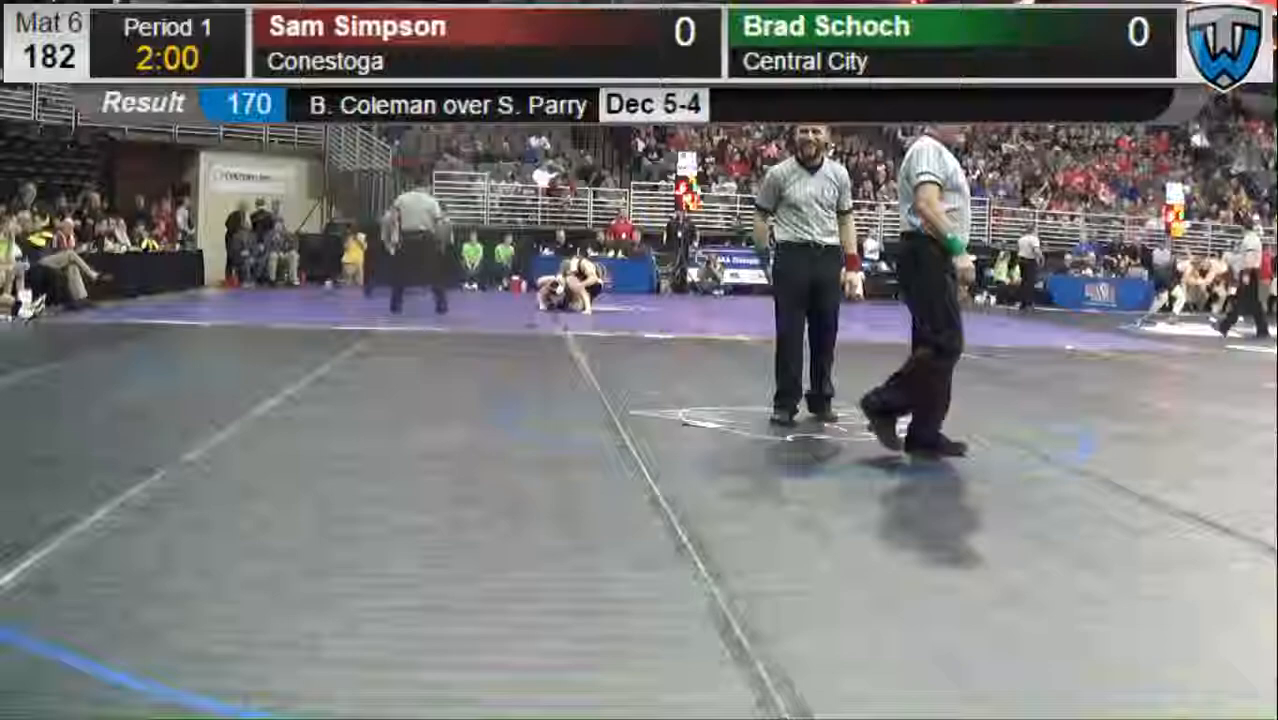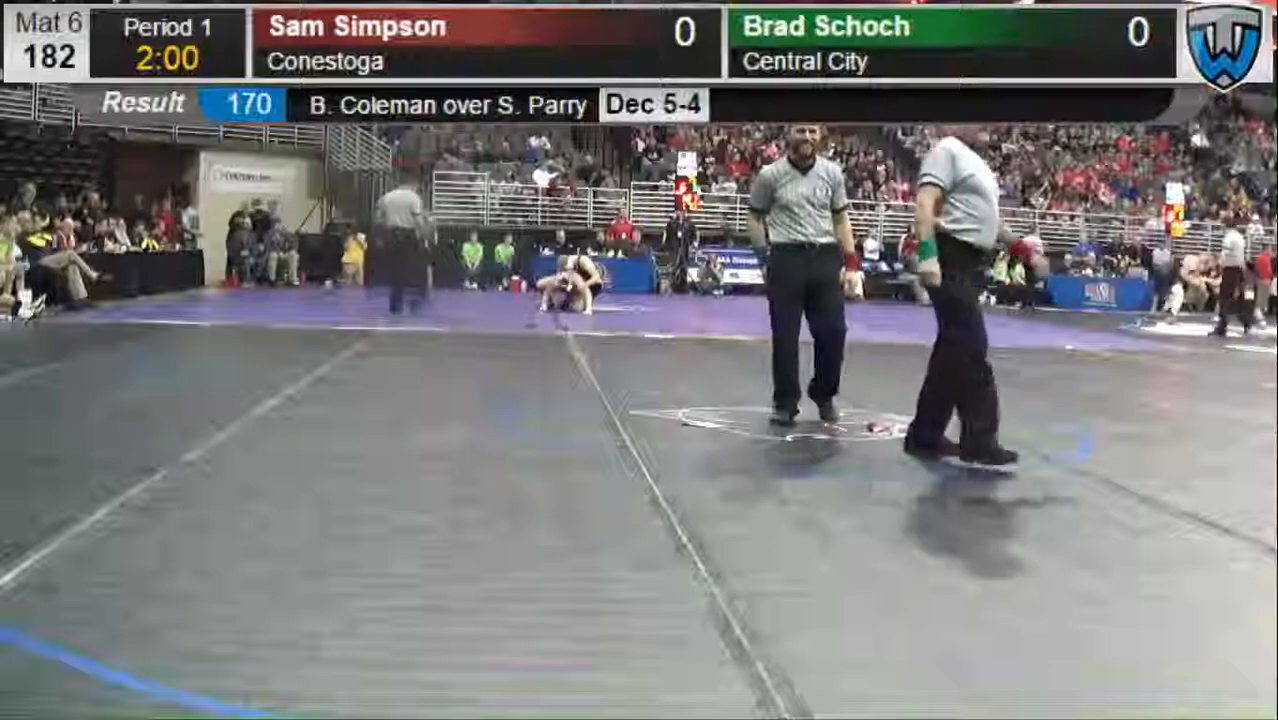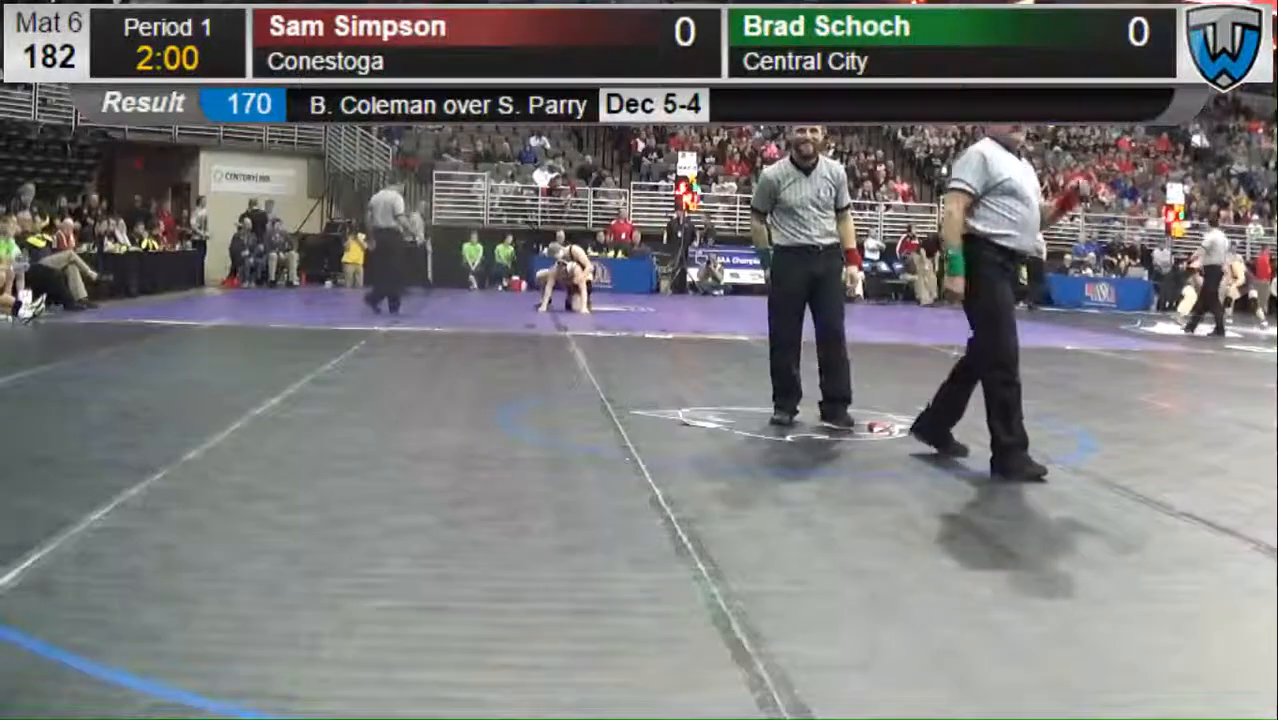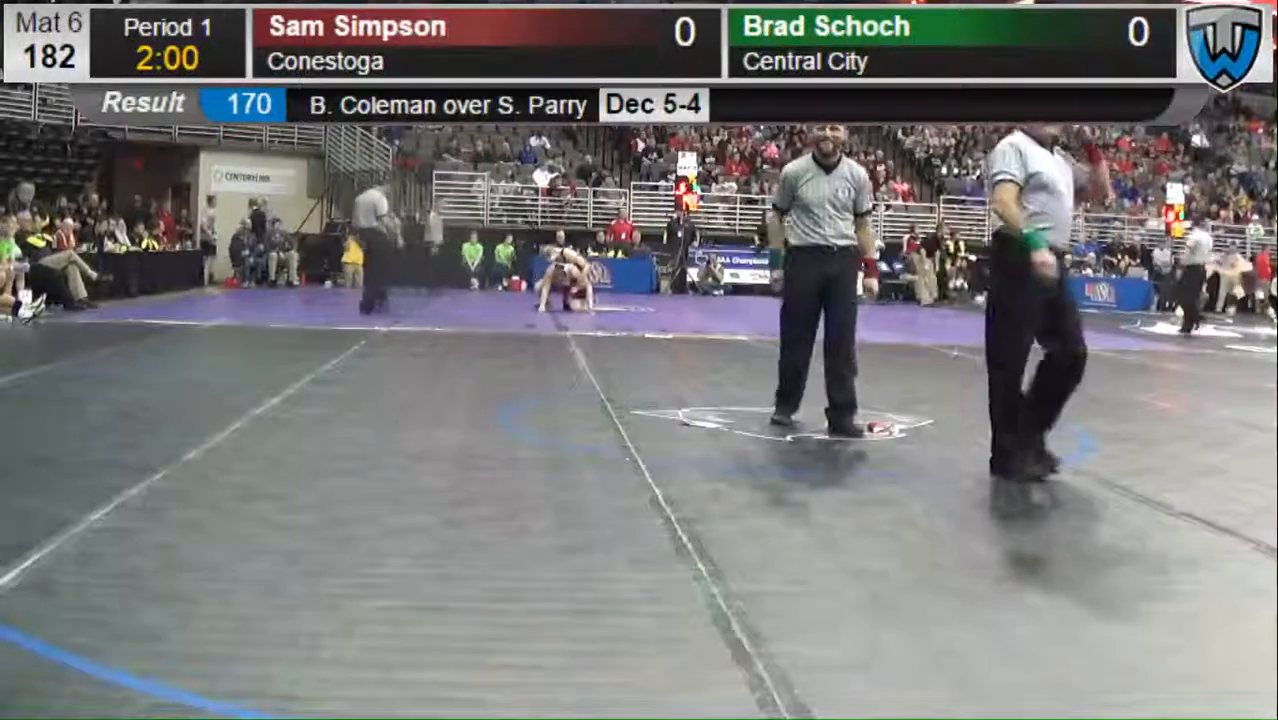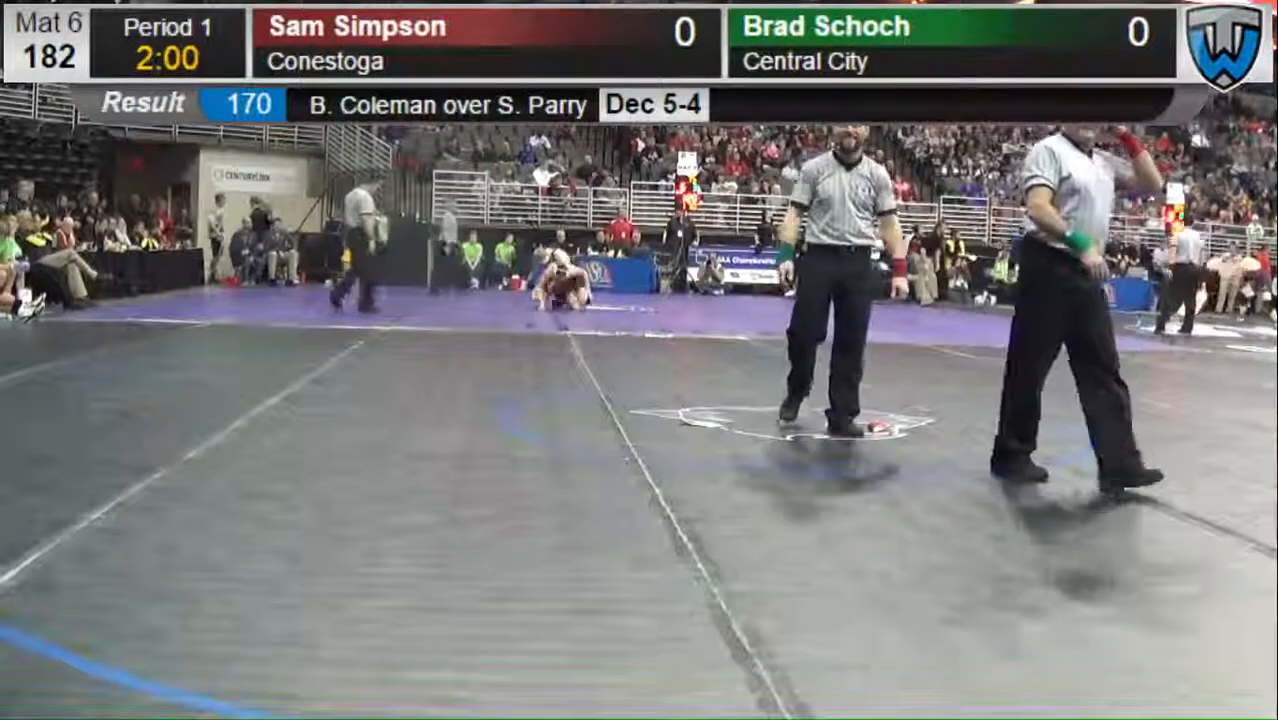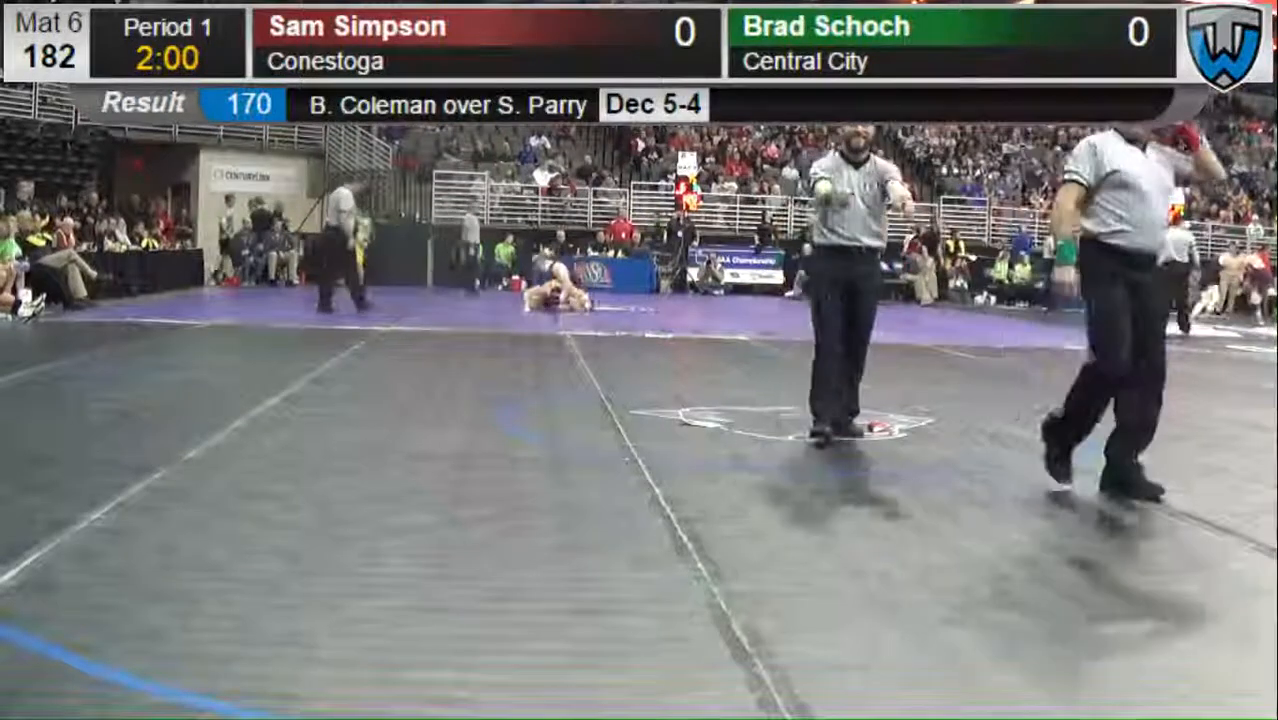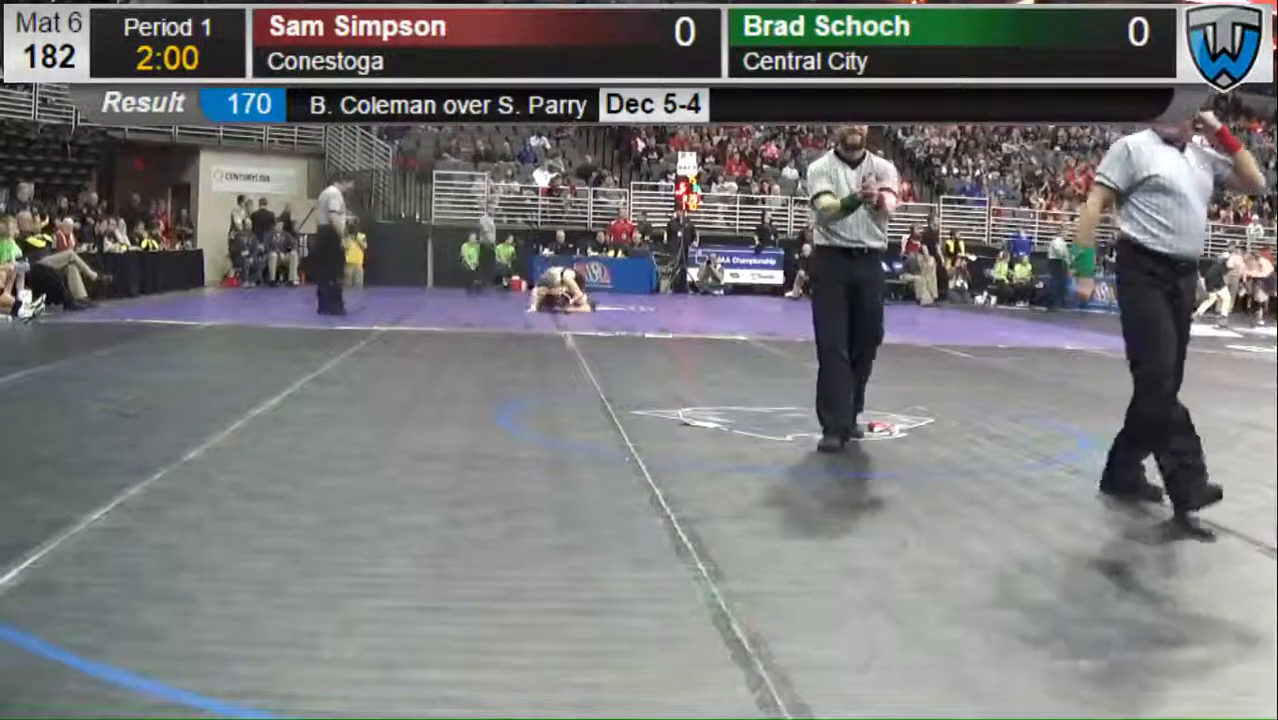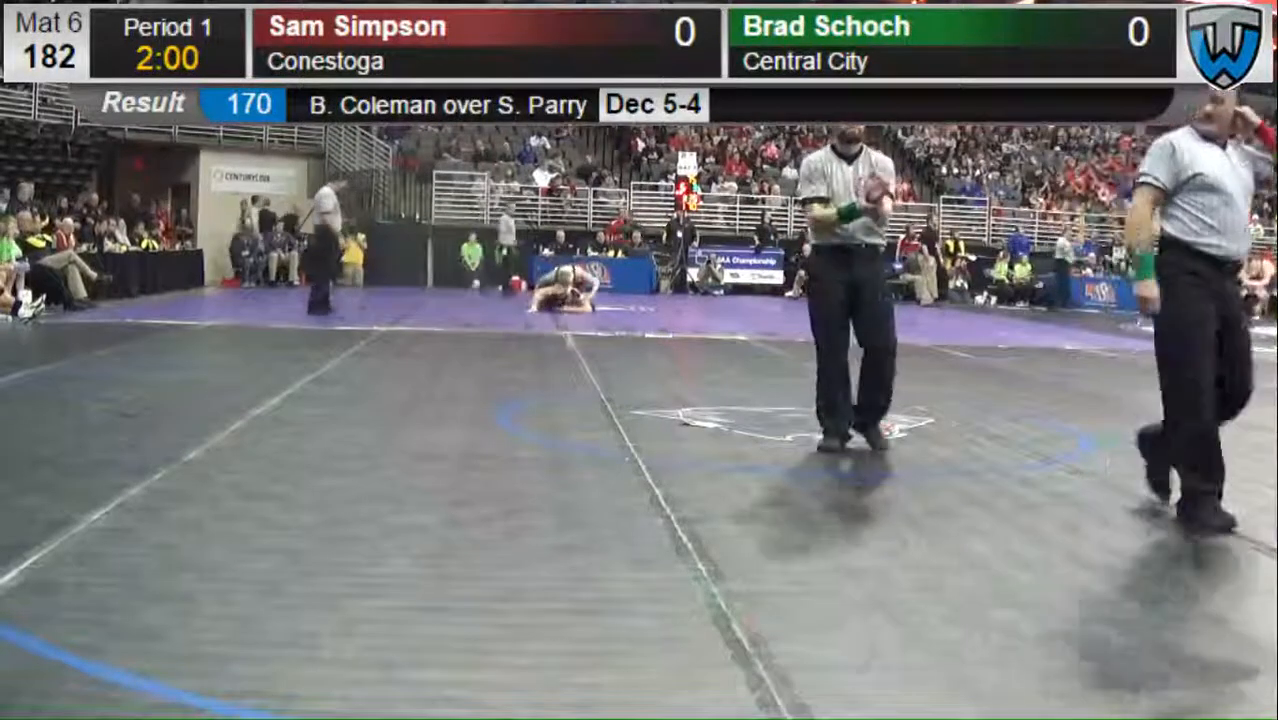
dt=0.3s
person 1, frame 1
left shoulder: (941, 154)
right shoulder: (929, 149)
right elbow: (927, 204)
left wrist: (953, 252)
right wrist: (957, 249)
left hip: (934, 258)
right hip: (928, 255)
left knee: (933, 343)
right knee: (946, 342)
left ankle: (924, 433)
right ankle: (885, 402)
person 1, frame 2
left shoulder: (974, 160)
right shoulder: (947, 151)
right elbow: (925, 204)
right wrist: (928, 253)
left hip: (967, 261)
right hip: (950, 259)
left knee: (955, 346)
right knee: (969, 346)
left ankle: (926, 434)
right ankle: (979, 441)
person 1, frame 3
left shoulder: (1023, 166)
right shoulder: (980, 155)
left elbow: (1039, 217)
right elbow: (954, 211)
left wrist: (1069, 199)
right wrist: (955, 268)
left hip: (1011, 266)
right hip: (986, 264)
left knee: (986, 355)
right knee: (1001, 359)
left ankle: (935, 423)
right ankle: (1009, 453)
person 1, frame 4
left shoulder: (1060, 158)
right shoulder: (1014, 147)
left elbow: (1101, 192)
right elbow: (1003, 202)
left wrist: (1092, 149)
right wrist: (1034, 246)
left hip: (1049, 266)
right hip: (1019, 263)
left knee: (1071, 354)
right knee: (1009, 359)
left ankle: (1028, 432)
right ankle: (1009, 453)
person 1, frame 5
left shoulder: (1104, 161)
right shoulder: (1049, 151)
left elbow: (1150, 183)
right elbow: (1039, 207)
left wrist: (1129, 140)
right wrist: (1082, 246)
left hip: (1086, 272)
right hip: (1051, 267)
left knee: (1103, 369)
right knee: (1029, 365)
left ankle: (1119, 464)
right ankle: (1011, 454)
person 1, frame 6
left shoulder: (1162, 156)
right shoulder: (1097, 146)
left elbow: (1214, 175)
right elbow: (1065, 203)
left wrist: (1186, 132)
left hip: (1148, 268)
right hip: (1109, 265)
left knee: (1149, 372)
right knee: (1112, 363)
left ankle: (1122, 468)
right ankle: (1061, 435)
person 1, frame 7
left shoulder: (1204, 156)
right shoulder: (1132, 148)
left elbow: (1254, 183)
right elbow: (1093, 207)
left wrist: (1222, 134)
right wrist: (1086, 268)
left hip: (1184, 275)
right hip: (1143, 271)
left knee: (1160, 382)
right knee: (1158, 377)
left ankle: (1123, 471)
right ankle: (1187, 487)
person 1, frame 8
right shoulder: (1173, 145)
right elbow: (1141, 209)
right wrist: (1144, 274)
left hip: (1228, 277)
right hip: (1186, 273)
left knee: (1234, 386)
right knee: (1191, 388)
left ankle: (1161, 443)
right ankle: (1200, 498)
person 2, frame 1
left shoulder: (839, 174)
right shoulder: (779, 174)
left elbow: (845, 222)
right elbow: (761, 218)
left wrist: (851, 264)
right wrist: (765, 259)
left hip: (828, 259)
right hip: (792, 257)
left knee: (825, 334)
right knee: (789, 334)
left ankle: (821, 400)
right ankle: (785, 403)
person 2, frame 2
left shoulder: (832, 172)
right shoulder: (771, 175)
left elbow: (841, 219)
right elbow: (755, 218)
left wrist: (850, 262)
right wrist: (764, 258)
left hip: (825, 258)
right hip: (787, 258)
left knee: (832, 331)
right knee: (785, 335)
left ankle: (824, 393)
right ankle: (785, 403)
person 2, frame 3
left shoulder: (835, 172)
right shoulder: (773, 175)
left elbow: (843, 217)
right elbow: (757, 219)
left wrist: (851, 260)
right wrist: (767, 260)
left hip: (827, 259)
right hip: (789, 259)
left knee: (833, 334)
right knee: (784, 337)
left ankle: (835, 406)
right ankle: (784, 404)
person 2, frame 4
left shoulder: (857, 175)
right shoulder: (794, 172)
left elbow: (863, 224)
right elbow: (777, 218)
left wrist: (871, 269)
right wrist: (776, 262)
left hip: (843, 262)
right hip: (803, 260)
left knee: (842, 340)
right knee: (795, 336)
left ankle: (841, 415)
right ankle: (786, 403)
person 2, frame 5
left shoulder: (877, 174)
right shoulder: (814, 169)
left elbow: (890, 222)
right elbow: (794, 214)
left wrist: (899, 268)
right wrist: (786, 256)
left hip: (859, 262)
right hip: (819, 258)
left knee: (851, 342)
right knee: (803, 331)
left ankle: (841, 415)
right ankle: (795, 393)
person 2, frame 6
left shoulder: (883, 169)
right shoulder: (824, 166)
left elbow: (898, 190)
right elbow: (821, 190)
left wrist: (904, 197)
right wrist: (833, 195)
left hip: (867, 263)
right hip: (829, 259)
left knee: (856, 343)
right knee: (828, 341)
left ankle: (843, 415)
right ankle: (824, 417)
person 2, frame 7
left shoulder: (883, 168)
right shoulder: (820, 168)
left elbow: (888, 211)
right elbow: (824, 209)
left wrist: (878, 202)
right wrist: (856, 199)
left hip: (869, 264)
right hip: (830, 262)
left knee: (866, 344)
right knee: (833, 348)
left ankle: (848, 413)
right ankle: (835, 426)
person 2, frame 8
left shoulder: (882, 164)
right shoulder: (814, 163)
left elbow: (884, 216)
right elbow: (815, 217)
left wrist: (877, 203)
right wrist: (855, 209)
left hip: (870, 261)
right hip: (829, 262)
left knee: (882, 344)
right knee: (831, 349)
left ankle: (868, 417)
right ankle: (834, 427)
